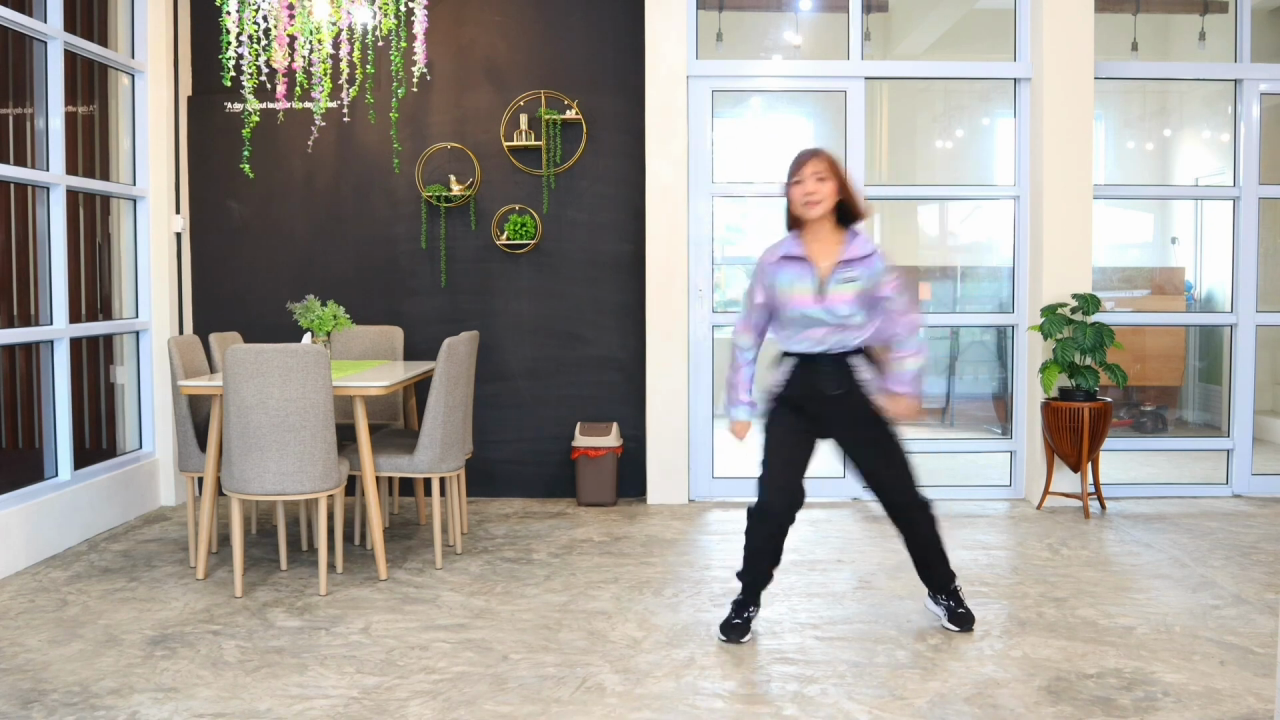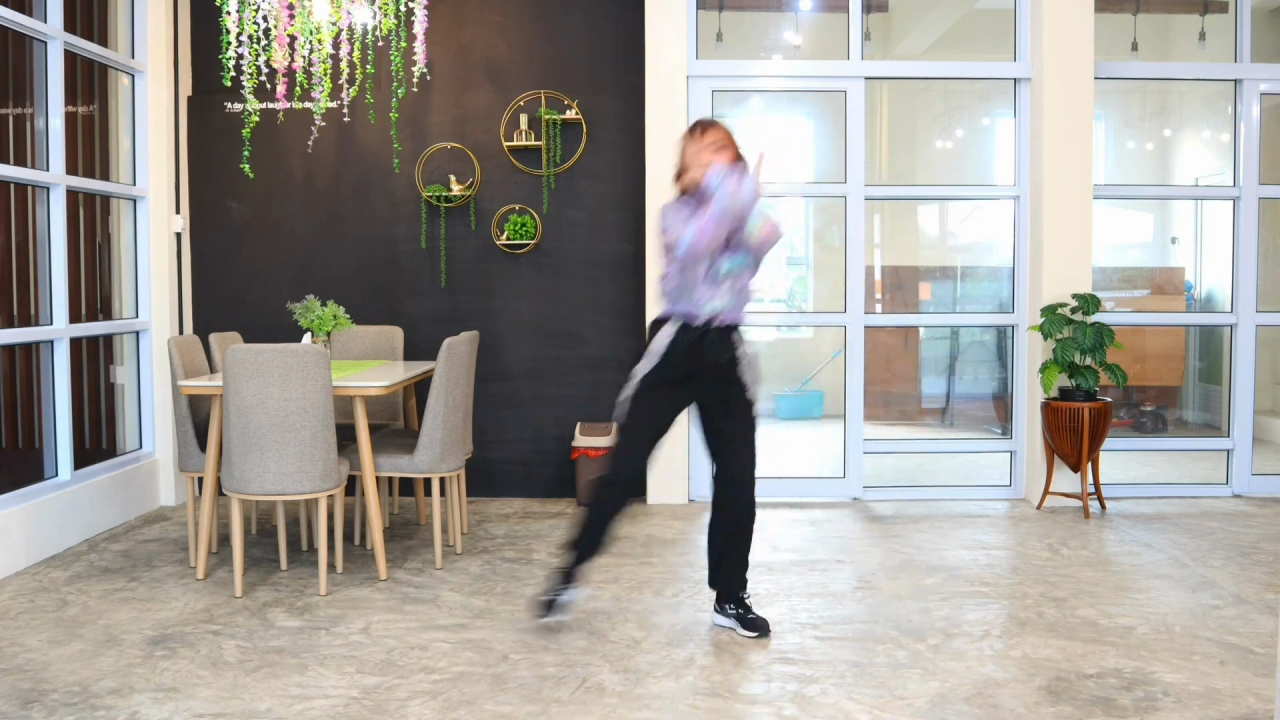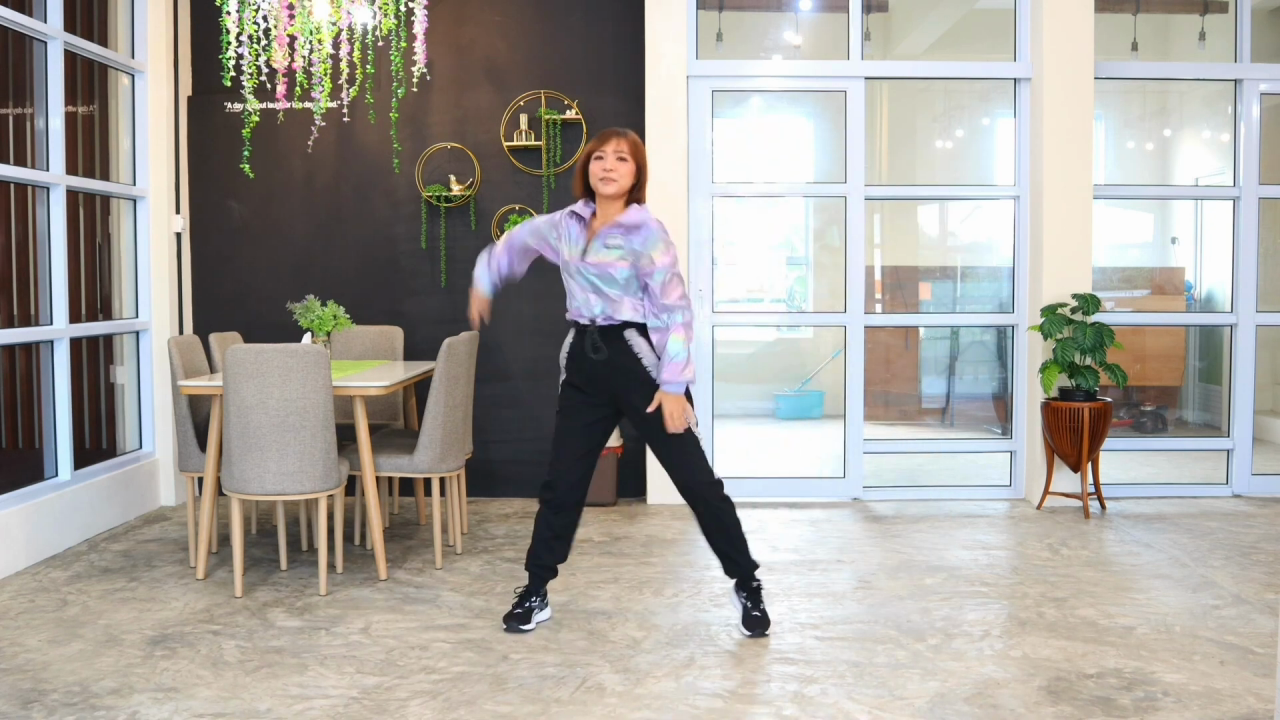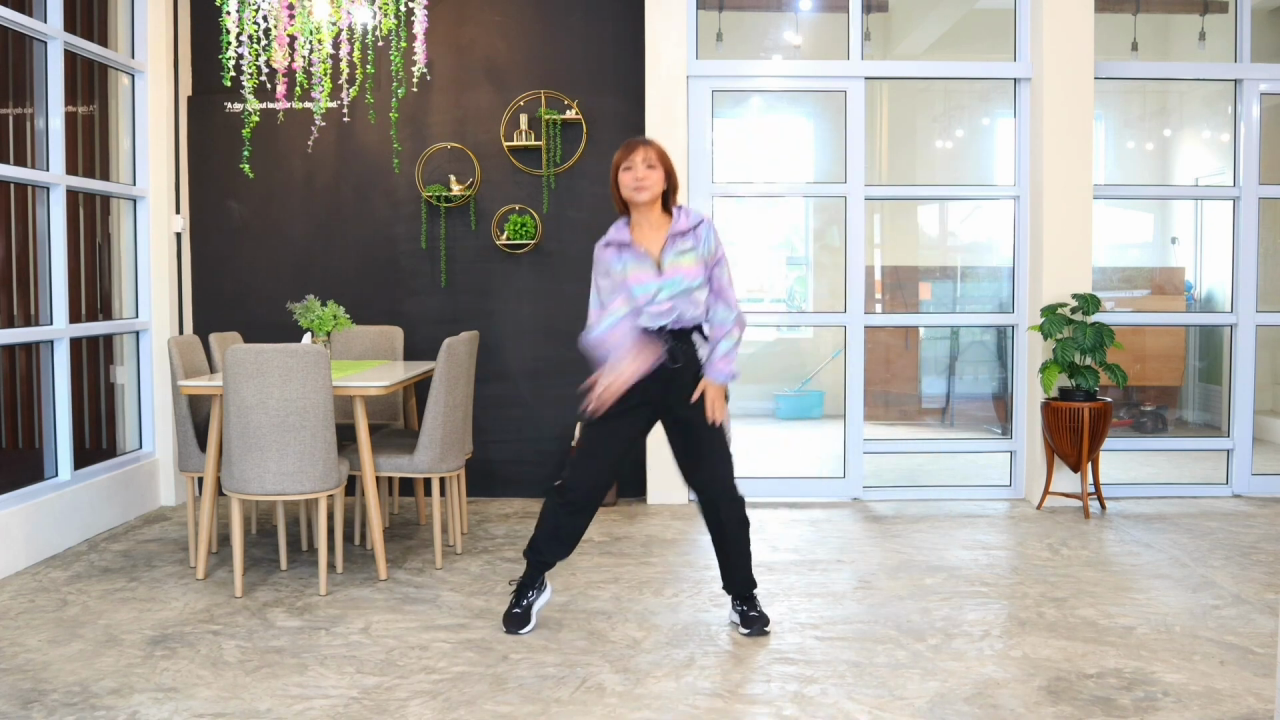
dt=0.4s
person 1, frame 1
left shoulder: (868, 257)
right shoulder: (775, 261)
left elbow: (900, 324)
right elbow: (748, 333)
left wrist: (902, 387)
right wrist: (741, 404)
left hip: (851, 387)
right hip: (797, 393)
left knee: (903, 499)
right knee: (776, 502)
left ankle: (943, 589)
right ankle: (748, 598)
person 1, frame 2
left shoulder: (740, 207)
right shoulder: (678, 216)
left elbow: (762, 234)
right elbow: (700, 239)
left wrist: (718, 181)
right wrist: (737, 186)
left hip: (723, 356)
right hip: (672, 350)
left knee: (736, 488)
right knee: (622, 471)
left ankle: (730, 598)
right ankle: (571, 574)
person 1, frame 3
left shoulder: (647, 231)
right shoulder: (570, 221)
left elbow: (675, 309)
right elbow: (520, 241)
left wrist: (674, 385)
right wrist: (484, 280)
left hip: (637, 365)
right hip: (584, 362)
left knee: (696, 480)
right knee: (562, 484)
left ankle: (746, 584)
right ankle: (536, 591)
person 1, frame 4
left shoulder: (700, 232)
right shoulder: (609, 248)
left elbow: (725, 308)
right elbow: (603, 322)
left wrist: (719, 373)
right wrist: (623, 357)
left hip: (687, 365)
right hip: (626, 371)
left knee: (718, 488)
right knee: (582, 482)
left ankle: (743, 596)
right ankle: (532, 581)
